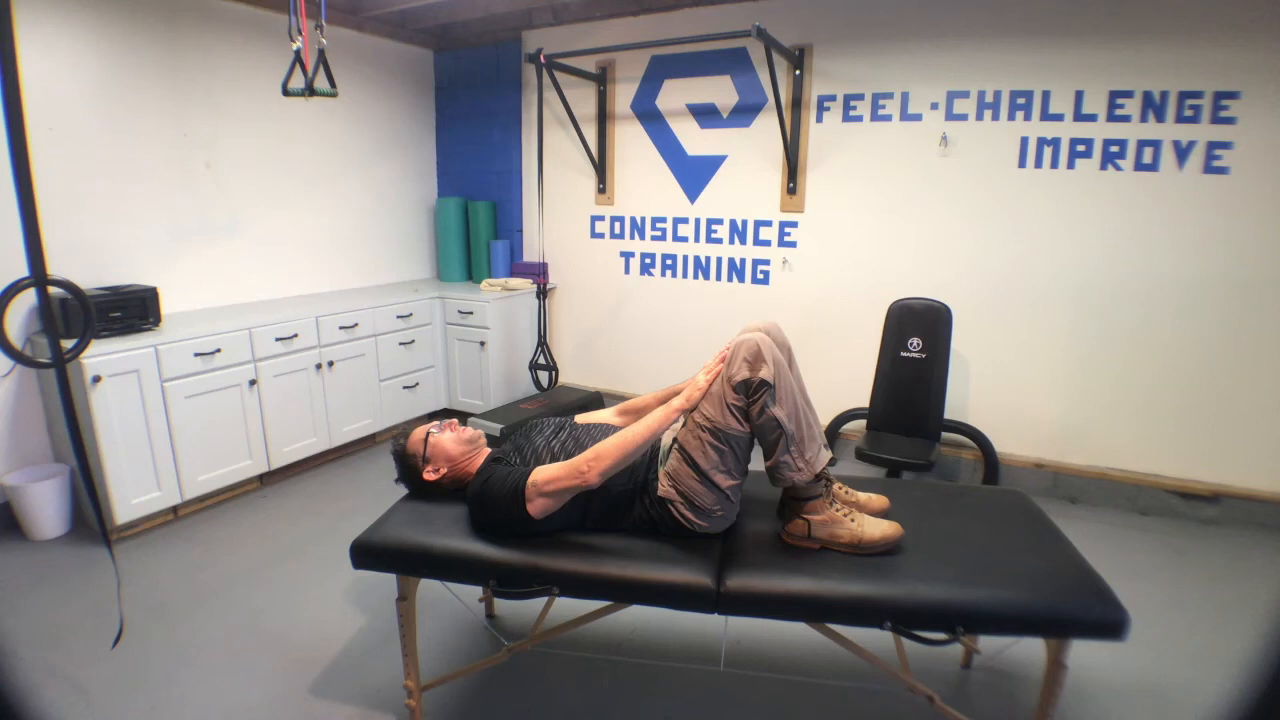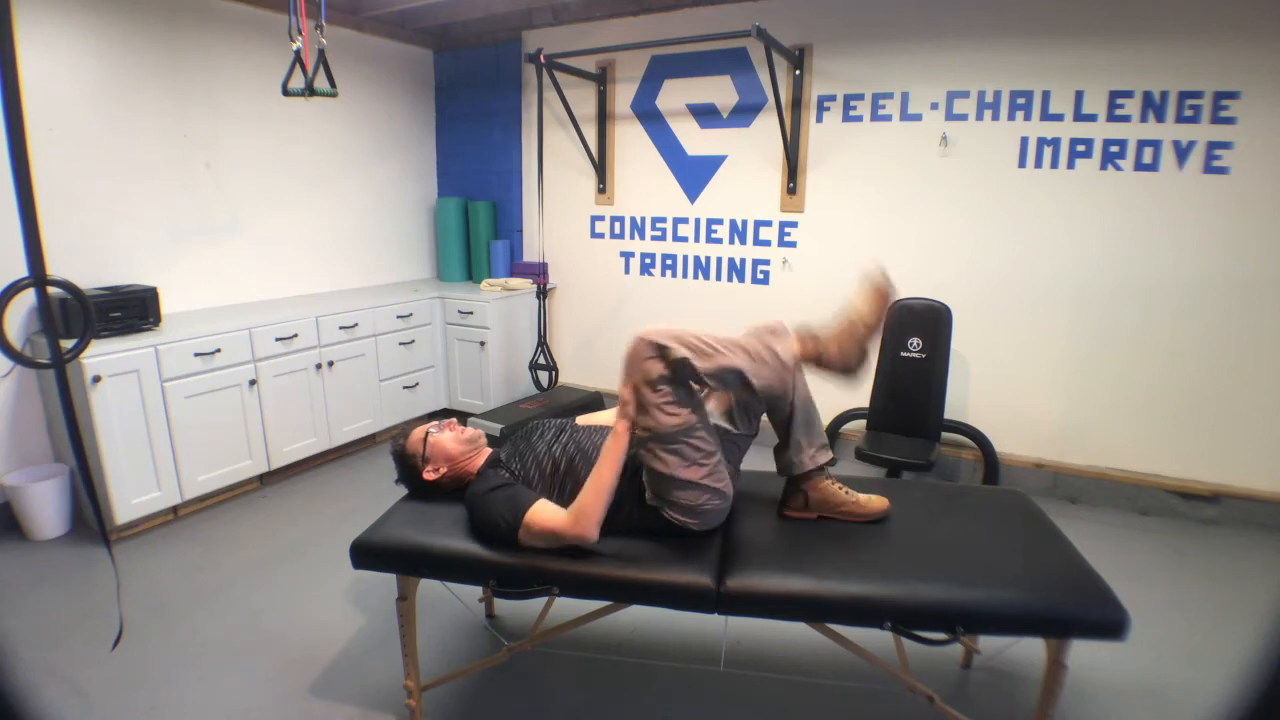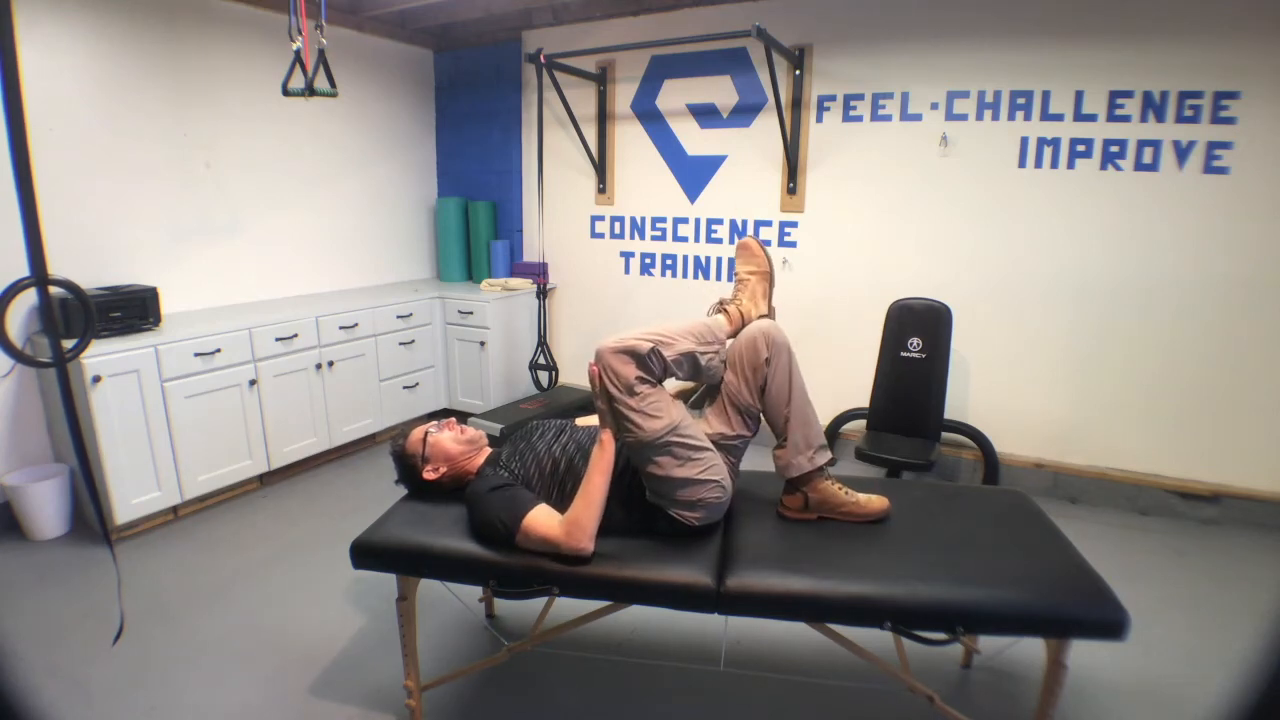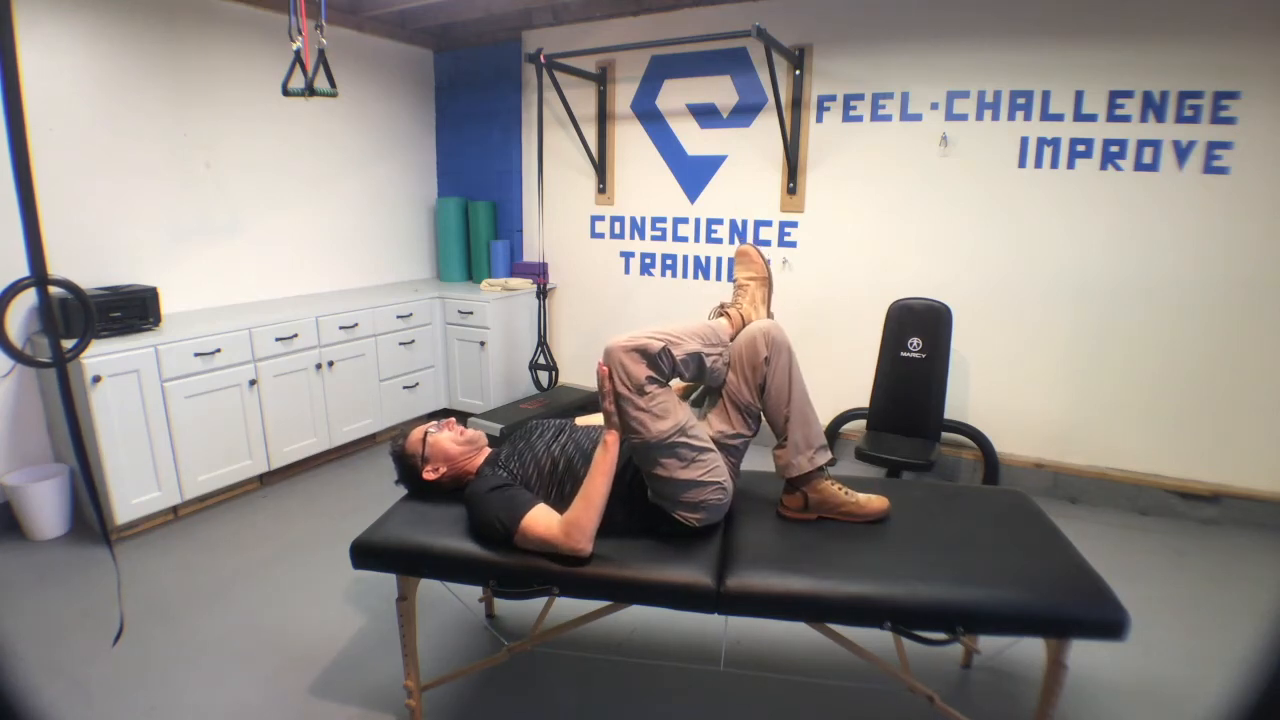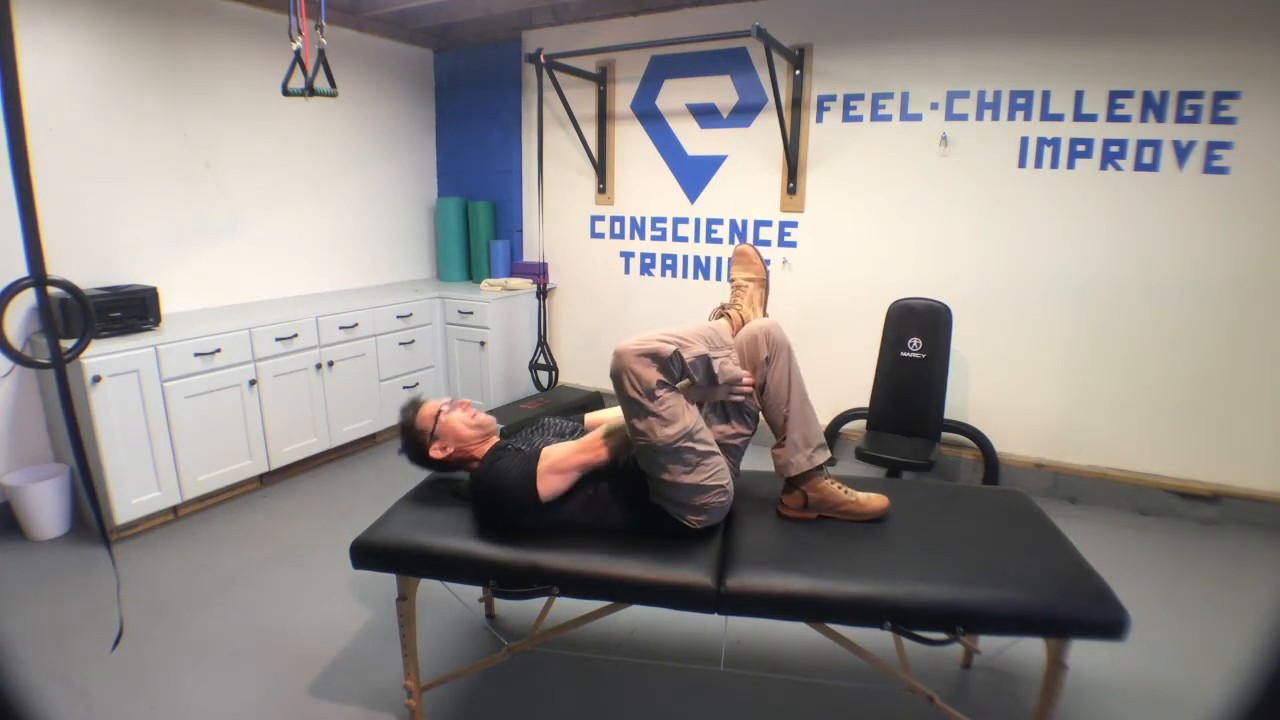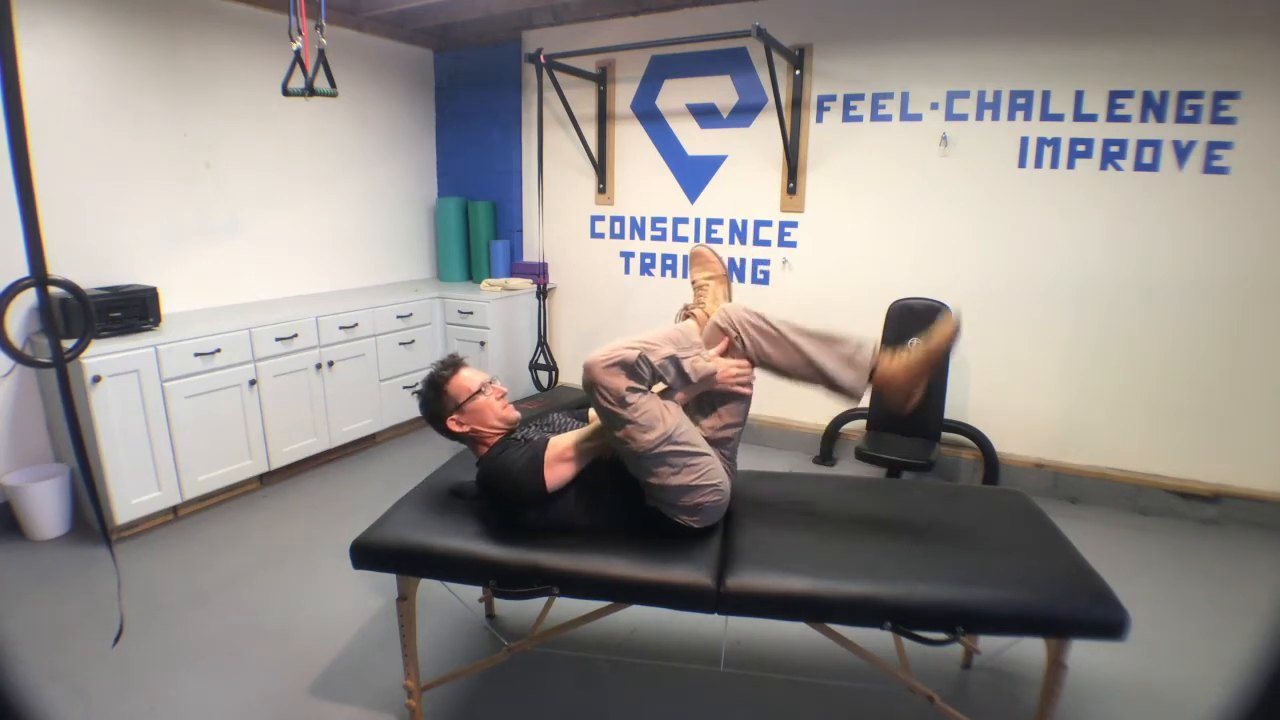
dt=0.7s
person 1, frame 1
left shoulder: (522, 441)
right shoulder: (492, 493)
left elbow: (618, 415)
right elbow: (588, 471)
left wrist: (696, 385)
right wrist: (683, 402)
left hip: (668, 454)
right hip: (686, 499)
left knee: (764, 337)
right knee: (752, 353)
left ankle: (812, 483)
right ankle: (811, 508)
person 1, frame 2
left shoulder: (522, 441)
right shoulder: (490, 500)
left elbow: (611, 416)
right elbow: (581, 529)
right wrist: (625, 428)
left hip: (694, 452)
right hip: (687, 500)
left knee: (772, 335)
right knee: (651, 345)
left ankle: (807, 488)
right ankle: (816, 348)
person 1, frame 3
left shoulder: (523, 438)
right shoulder: (488, 497)
left elbow: (602, 426)
right elbow: (576, 540)
left wrist: (686, 386)
right wrist: (608, 430)
left hip: (704, 461)
right hip: (693, 495)
left knee: (765, 340)
right knee: (616, 355)
left ankle: (808, 485)
right ankle: (735, 315)
person 1, frame 4
left shoulder: (525, 437)
right shoulder: (487, 497)
left elbow: (629, 415)
right elbow: (575, 540)
left wrist: (694, 379)
right wrist: (613, 433)
left hip: (702, 459)
right hip: (695, 495)
left knee: (766, 338)
right knee: (625, 354)
left ankle: (808, 485)
right ankle: (735, 318)
person 1, frame 5
left shoulder: (530, 436)
right shoulder: (497, 480)
left elbow: (621, 417)
right elbow: (596, 450)
left wrist: (693, 389)
right wrist: (697, 391)
left hip: (691, 464)
right hip: (692, 500)
left knee: (765, 338)
right knee: (633, 355)
left ankle: (806, 484)
right ankle: (733, 320)
person 1, frame 6
left shoulder: (539, 430)
right shoulder: (503, 473)
left elbow: (615, 419)
right elbow: (598, 440)
left wrist: (694, 365)
right wrist: (695, 377)
left hip: (698, 461)
right hip: (692, 498)
left knee: (736, 323)
right knee: (604, 366)
left ankle: (881, 373)
right ankle: (702, 322)
